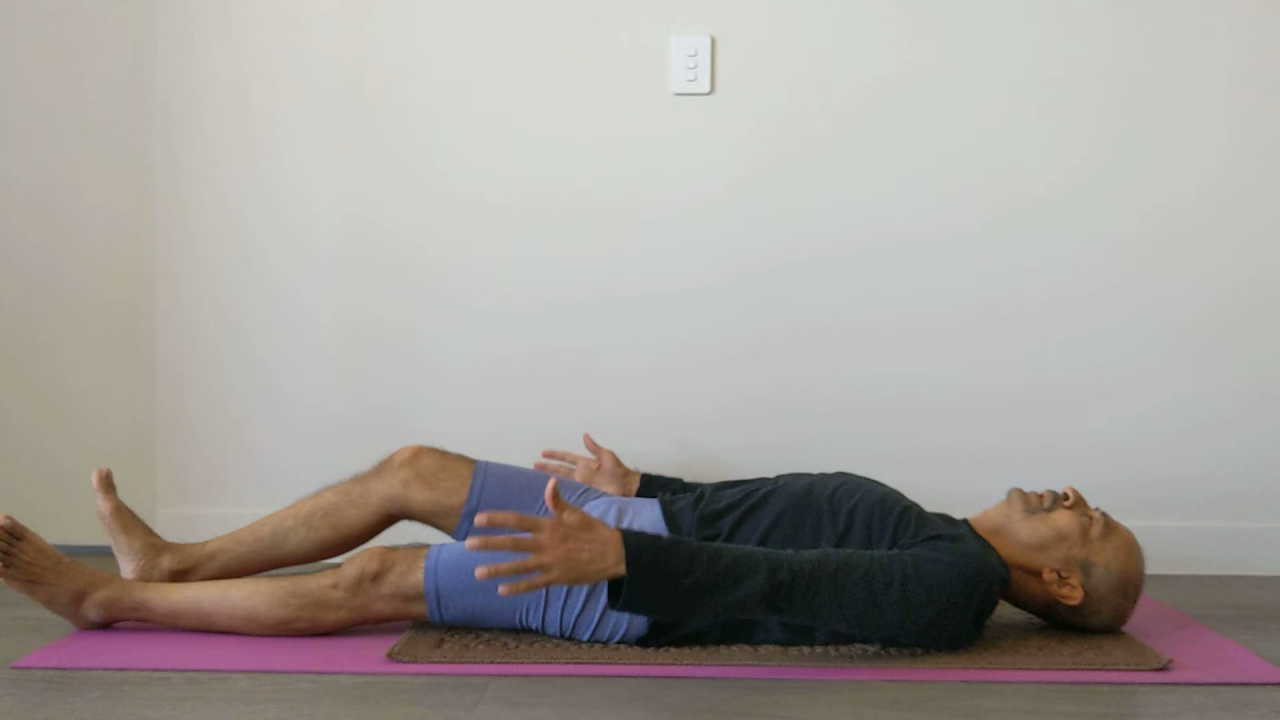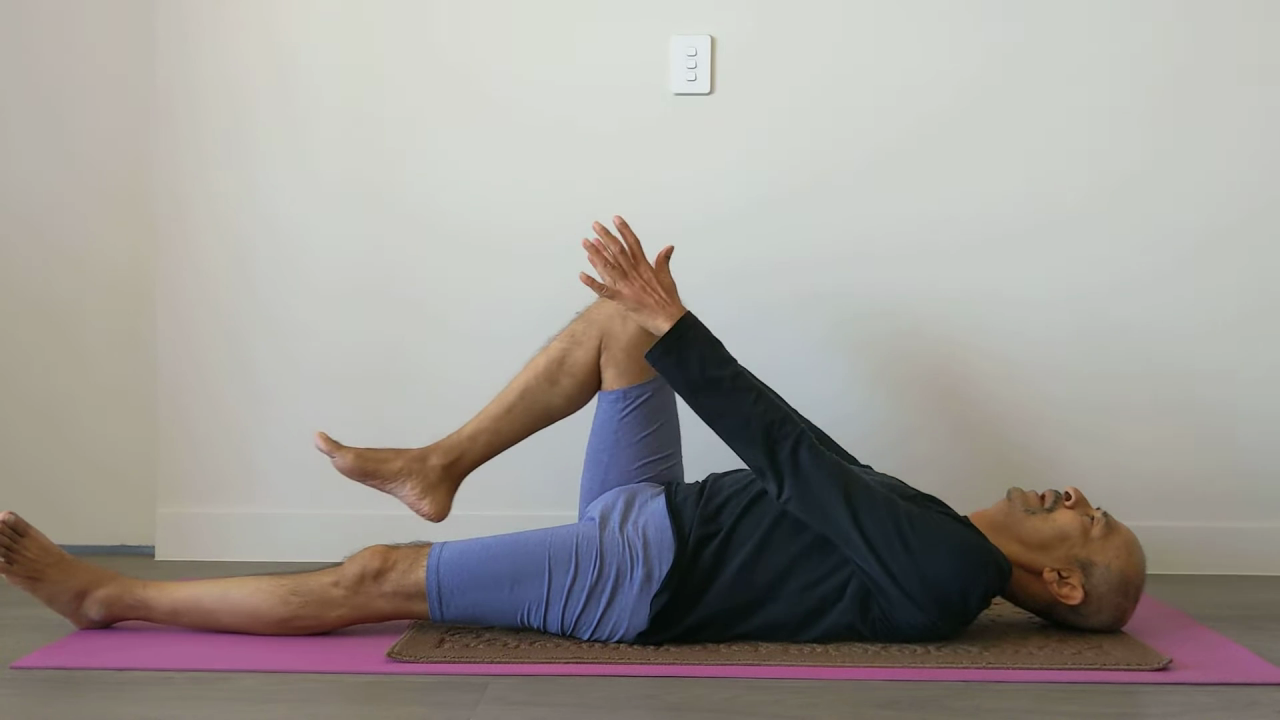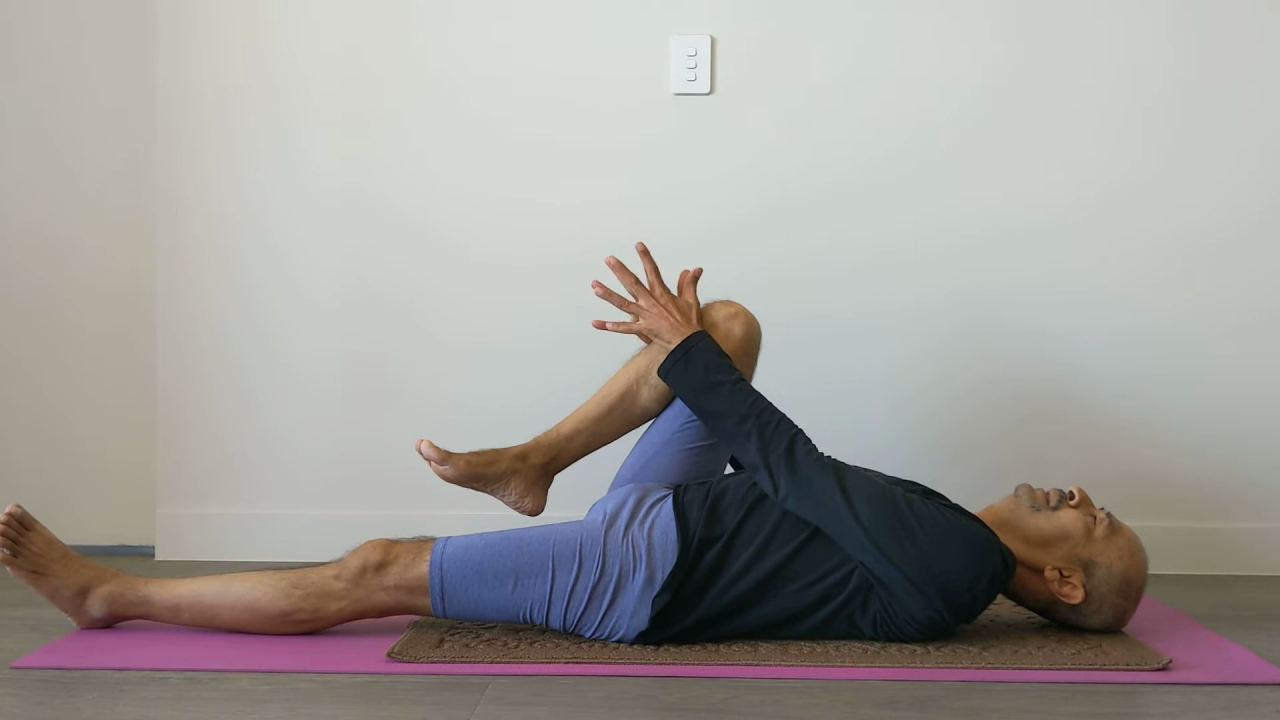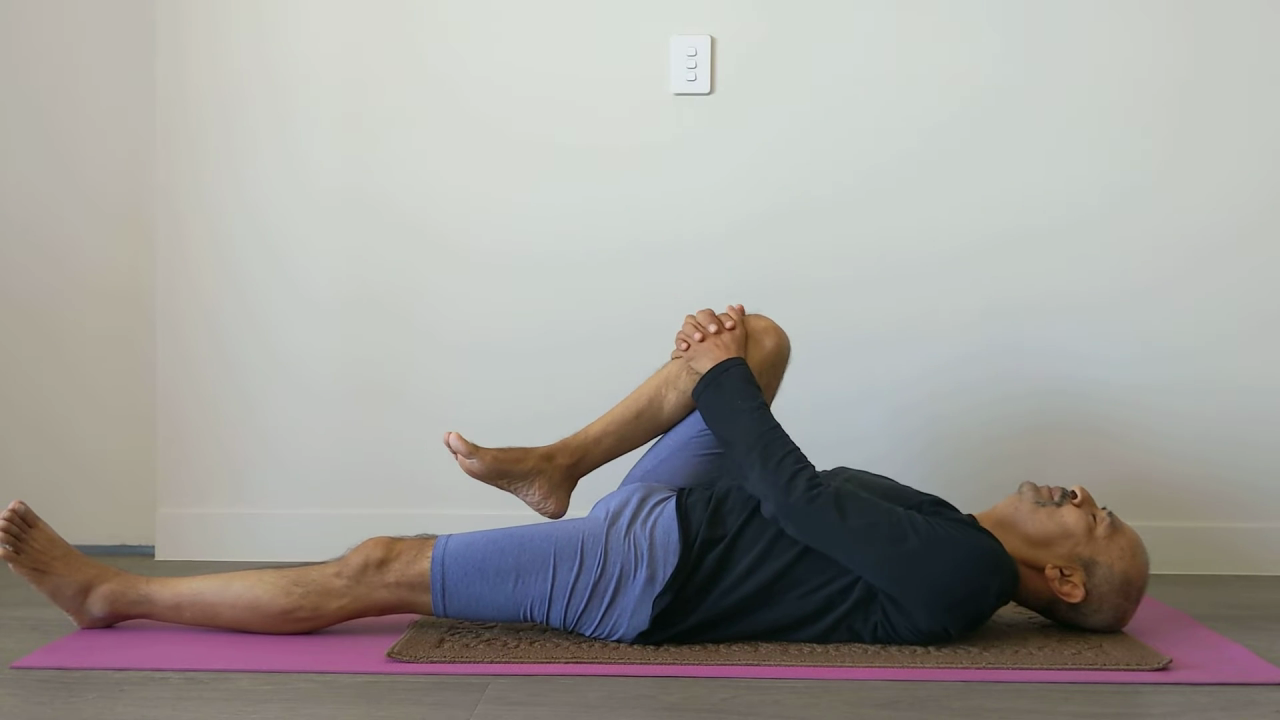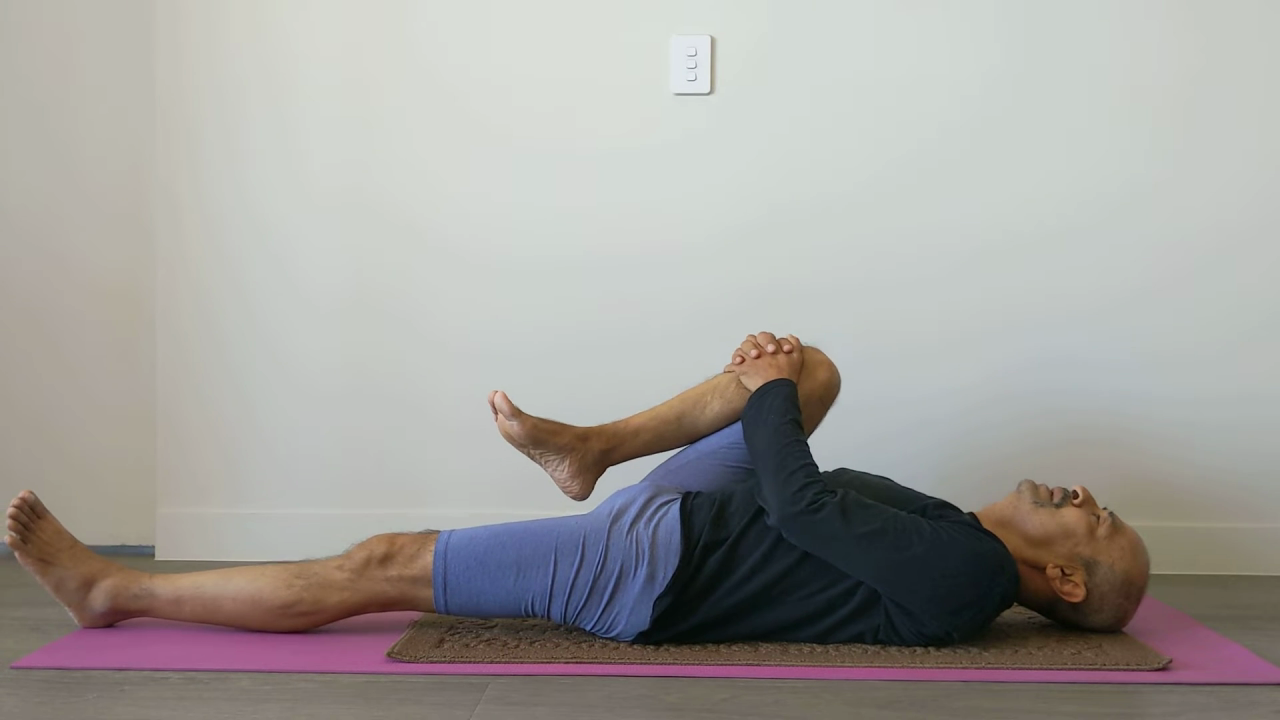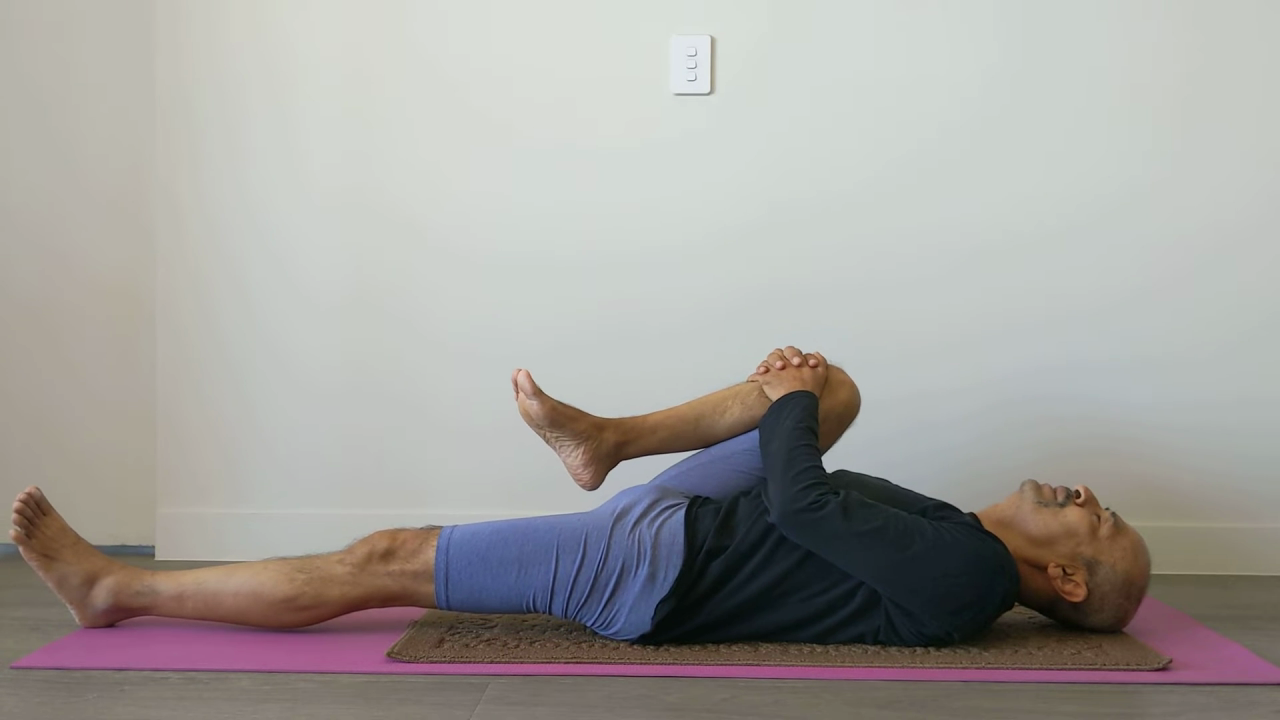
dt=0.7s
person 1, frame 1
left shoulder: (951, 590)
right shoulder: (931, 538)
left elbow: (785, 582)
left wrist: (615, 559)
right wrist: (633, 496)
left hip: (646, 589)
right hip: (652, 524)
left knee: (372, 582)
right knee: (411, 469)
left ankle: (105, 603)
right ankle: (177, 562)
person 1, frame 2
left shoulder: (943, 573)
right shoulder: (932, 536)
left elbow: (788, 458)
right elbow: (806, 468)
left wrist: (670, 327)
right wrist: (659, 324)
left hip: (634, 578)
right hip: (653, 518)
left knee: (369, 582)
right knee: (611, 325)
left ankle: (110, 600)
right ankle: (432, 469)
person 1, frame 3
left shoulder: (949, 565)
right shoulder: (939, 541)
left elbow: (792, 470)
right elbow: (795, 487)
left wrist: (679, 350)
right wrist: (690, 343)
left hip: (637, 574)
right hip: (661, 519)
left knee: (371, 573)
right knee: (731, 325)
left ankle: (107, 592)
right ankle: (531, 464)
person 1, frame 4
left shoulder: (957, 572)
right shoulder: (949, 545)
left elbow: (794, 501)
right elbow: (811, 503)
left wrist: (714, 375)
right wrist: (727, 364)
left hip: (642, 573)
right hip: (667, 520)
left knee: (373, 572)
right knee: (758, 337)
left ankle: (112, 593)
right ankle: (555, 466)
person 1, frame 5
left shoulder: (961, 575)
right shoulder: (955, 544)
left elbow: (799, 507)
left wrist: (764, 391)
right wrist: (778, 382)
left hip: (645, 571)
right hip: (674, 523)
left knee: (376, 567)
right knee: (809, 368)
left ankle: (111, 589)
right ankle: (586, 448)
person 1, frame 6
left shoulder: (963, 574)
right shoulder: (961, 544)
left elbow: (799, 509)
left wrist: (785, 403)
right wrist: (800, 397)
left hip: (648, 569)
right hip: (677, 522)
left knee: (380, 563)
right knee: (831, 391)
left ankle: (116, 588)
right ankle: (604, 439)
